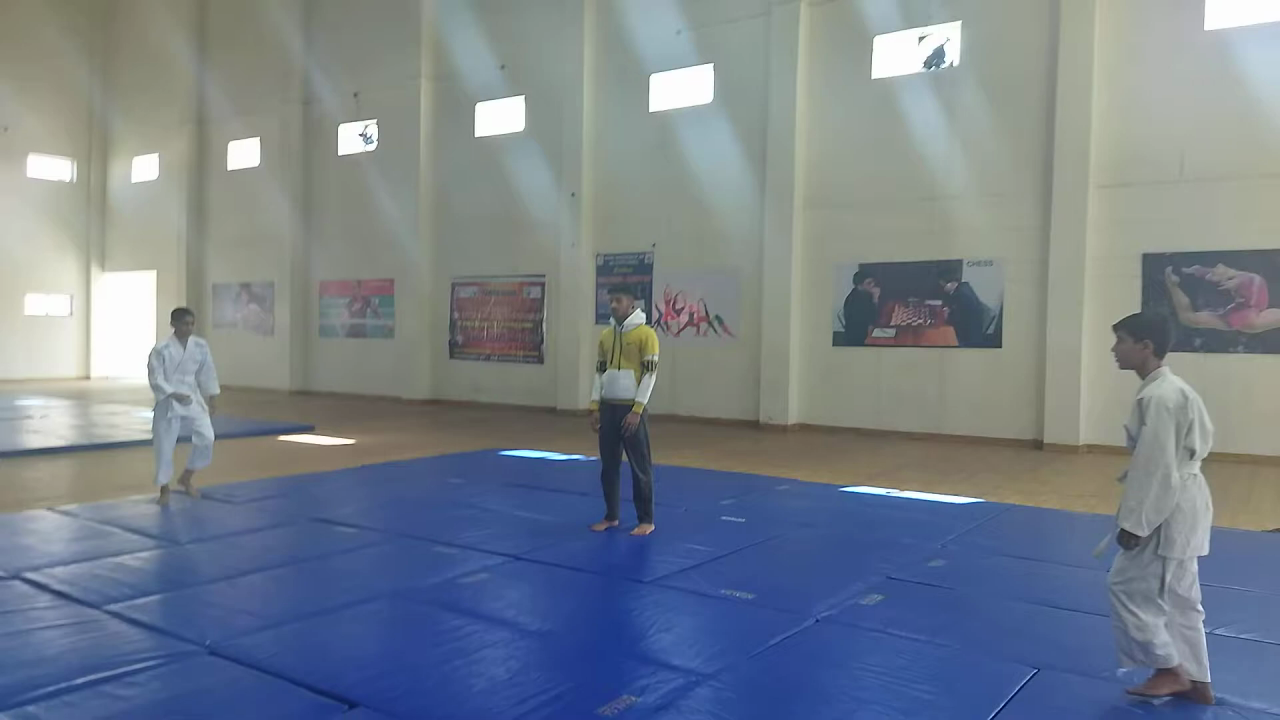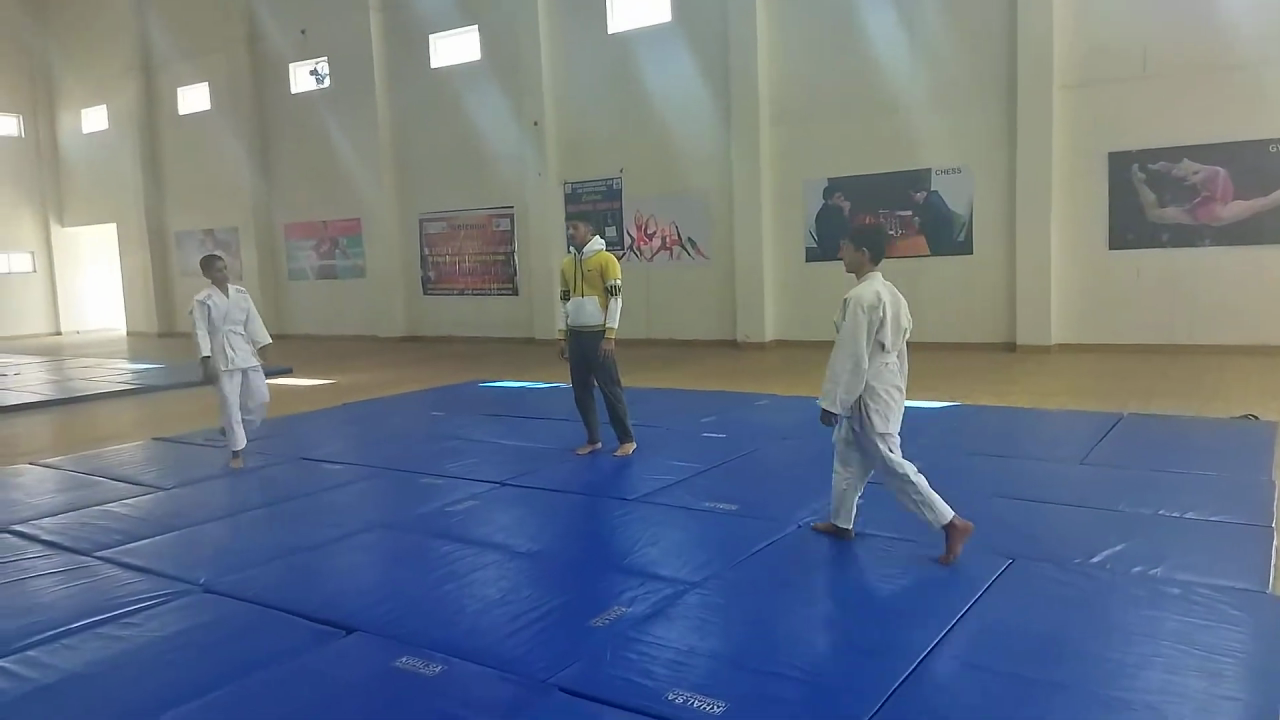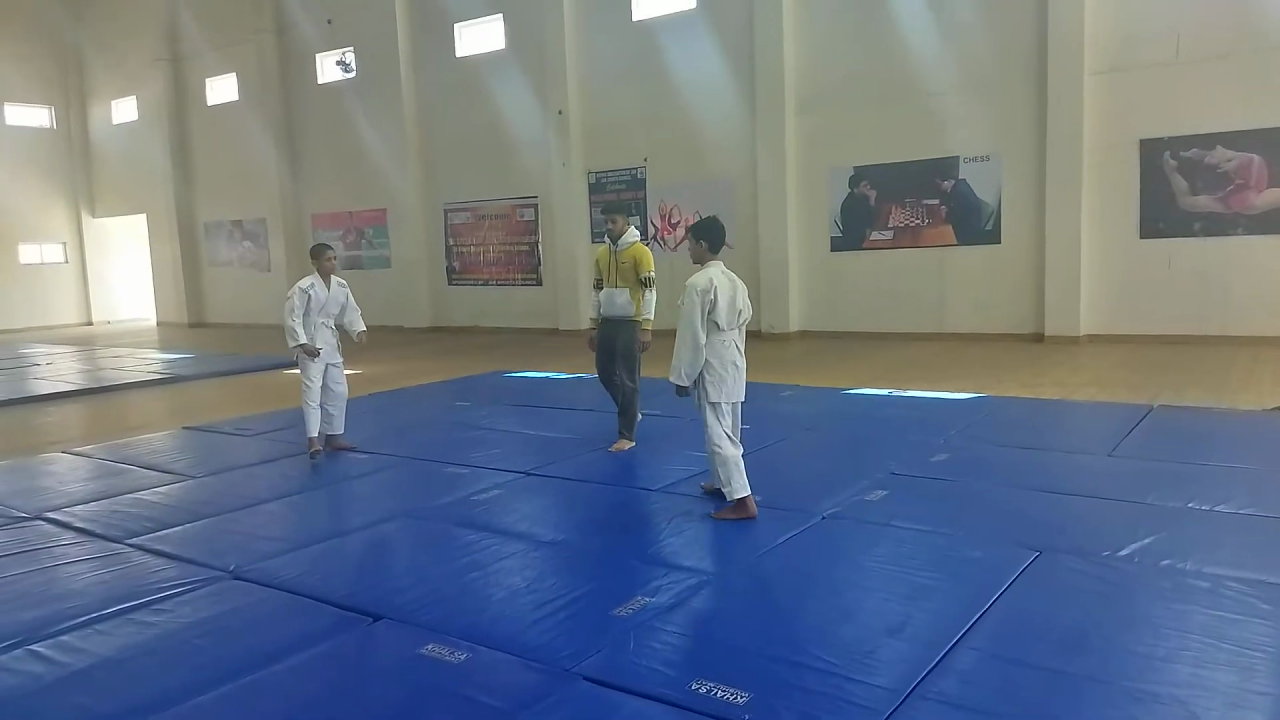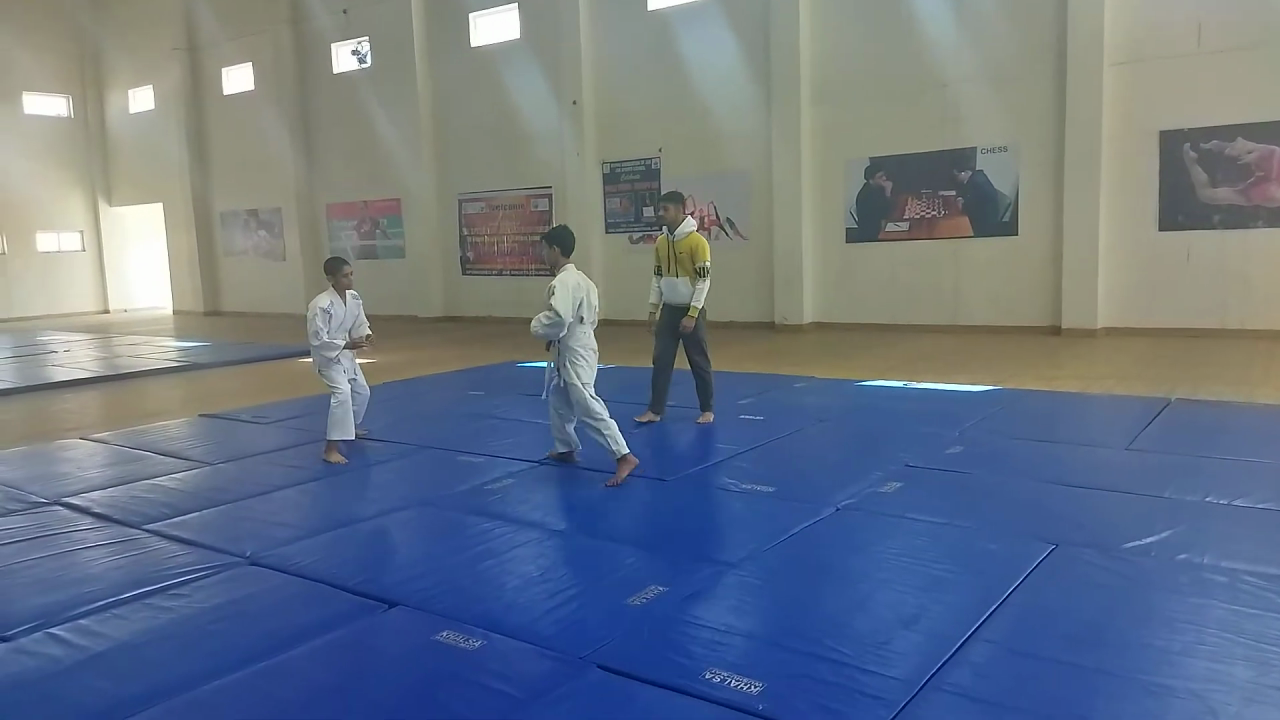
dt=1s
person 1, frame 1
left shoulder: (1157, 397)
right shoulder: (1173, 390)
left elbow: (1155, 466)
left wrist: (1134, 522)
left hip: (1168, 509)
right hip: (1181, 503)
left knee: (1128, 584)
right knee: (1179, 595)
left ankle: (1169, 668)
right ankle: (1194, 679)
person 1, frame 2
left shoulder: (860, 298)
right shoulder: (890, 293)
left elbow: (849, 356)
right elbow: (897, 346)
left wrist: (832, 402)
right wrist: (896, 387)
left hip: (869, 392)
right hip: (886, 386)
left knee: (892, 465)
right knee: (849, 456)
left ankle: (951, 523)
right ankle: (840, 522)
person 1, frame 3
left shoulder: (698, 283)
right shoulder: (734, 281)
left elbow: (692, 335)
left wrist: (682, 377)
left hip: (712, 364)
right hip: (734, 360)
left knee: (719, 433)
right knee: (724, 428)
left ankle: (742, 500)
right ankle: (723, 483)
person 1, frame 4
left shoulder: (562, 282)
right shoulder: (582, 279)
left elbow: (558, 320)
left wrist: (538, 326)
right wrist: (555, 336)
left hip: (573, 353)
right hip: (577, 348)
left knee: (589, 409)
right knee: (559, 401)
left ankle: (624, 456)
right ankle: (565, 449)
person 2, frame 1
left shoulder: (645, 334)
right shoulder: (606, 335)
left elbow: (649, 375)
left wrist: (637, 410)
right wrist: (595, 407)
left hip: (632, 409)
right hip: (608, 407)
left knee: (639, 466)
right knee: (608, 465)
left ankle: (646, 520)
right ankle: (611, 516)
person 2, frame 2
left shoulder: (606, 260)
right shoulder: (567, 264)
left elbow: (615, 299)
left wrist: (610, 336)
right wrist: (562, 336)
left hip: (598, 334)
right hip: (576, 335)
left knee: (610, 388)
right knee: (581, 390)
left ankle: (627, 439)
right ankle: (593, 439)
person 2, frame 3
left shoulder: (640, 251)
right shoulder: (601, 253)
left elbow: (649, 291)
right elbow: (597, 291)
left wrist: (646, 327)
right wrist: (593, 326)
left hip: (629, 324)
right hip: (606, 323)
left knee: (628, 381)
right knee: (606, 374)
left ankle: (628, 435)
right ankle: (630, 415)
person 2, frame 4
left shoulder: (697, 242)
right shoulder: (661, 242)
left elbow: (704, 281)
left wrist: (692, 314)
right wrist: (653, 310)
left hip: (691, 312)
right hip: (669, 310)
left knee: (699, 362)
right knee: (661, 361)
left ankle: (707, 410)
right ankle: (654, 410)
person 3, frame 1
left shoulder: (201, 346)
right shoulder: (161, 349)
left elbow: (207, 373)
right elbow: (155, 379)
left wrist: (211, 398)
right wrist: (174, 395)
left hip: (193, 400)
right hip: (169, 403)
left knee: (206, 438)
right knee: (165, 446)
left ankle: (186, 477)
right ankle: (164, 487)
person 3, frame 2
left shoulder: (241, 293)
right shoulder: (203, 300)
left elbow: (253, 322)
right elbow: (200, 333)
left wrist: (262, 347)
right wrist: (206, 361)
left hip: (247, 353)
right hip: (223, 357)
left knee: (260, 398)
right knee: (231, 405)
left ankle: (231, 430)
right ankle: (236, 452)
person 3, frame 3
left shoulder: (341, 286)
right shoulder: (303, 288)
left elbow: (350, 312)
right elbow: (292, 319)
left wrist: (359, 331)
right wrist: (303, 344)
left hip: (331, 345)
right hip: (310, 347)
left knee: (338, 393)
right knee: (312, 391)
left ankle: (332, 436)
right ankle: (313, 441)
person 3, frame 4
left shoulder: (354, 297)
right shoulder: (321, 305)
left elbow: (359, 323)
right elbow: (316, 340)
left wrist: (366, 335)
right wrist: (346, 345)
left hip: (346, 355)
right hip: (327, 356)
left knee: (361, 392)
right knee: (342, 394)
left ankle: (348, 429)
right ankle: (331, 448)
